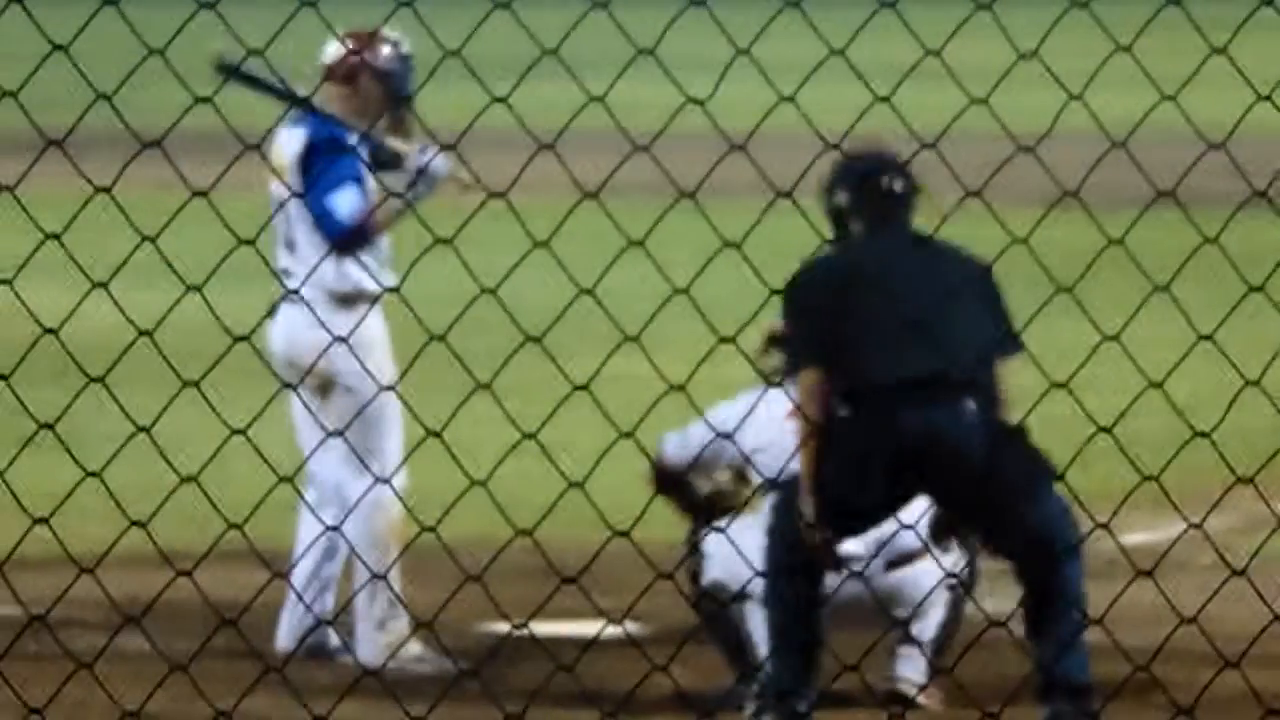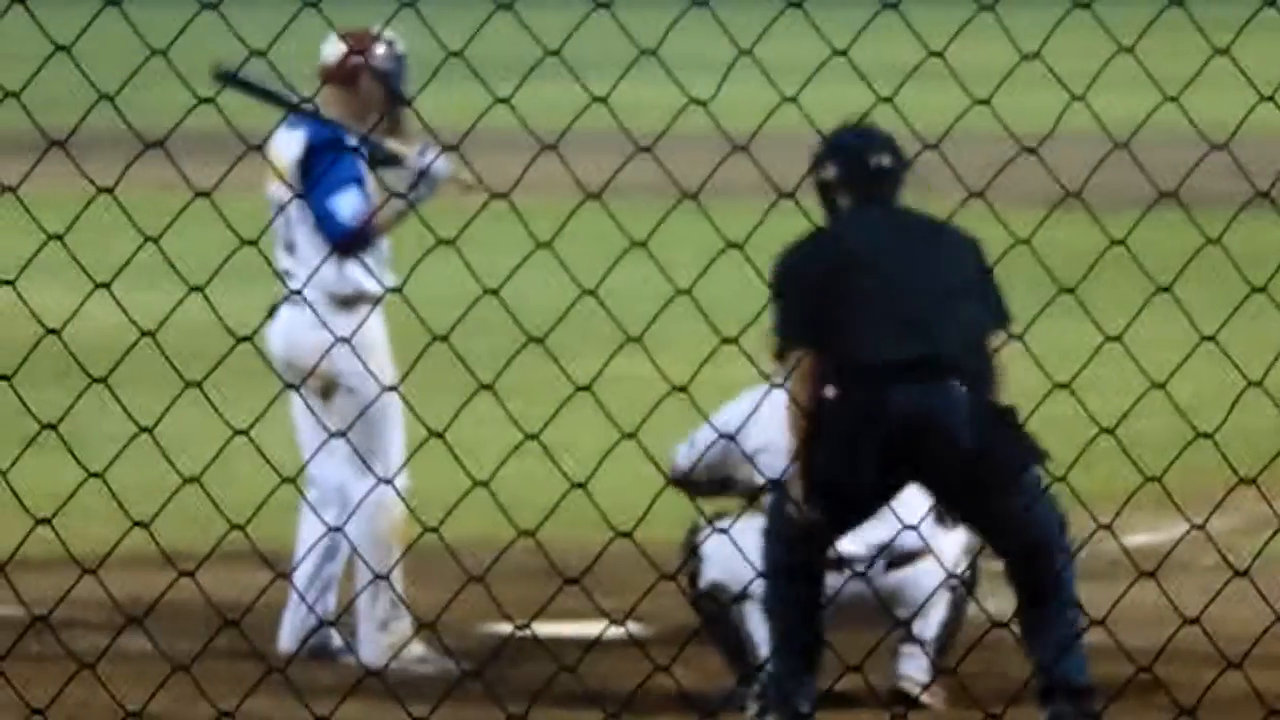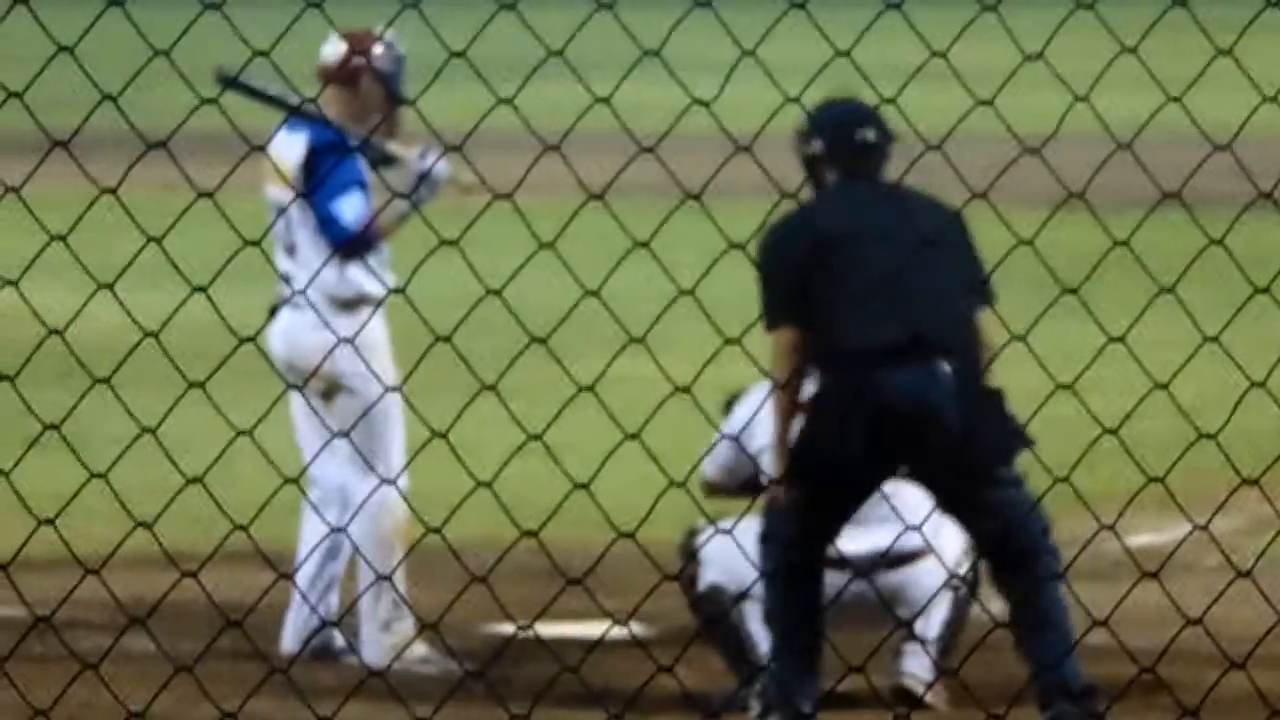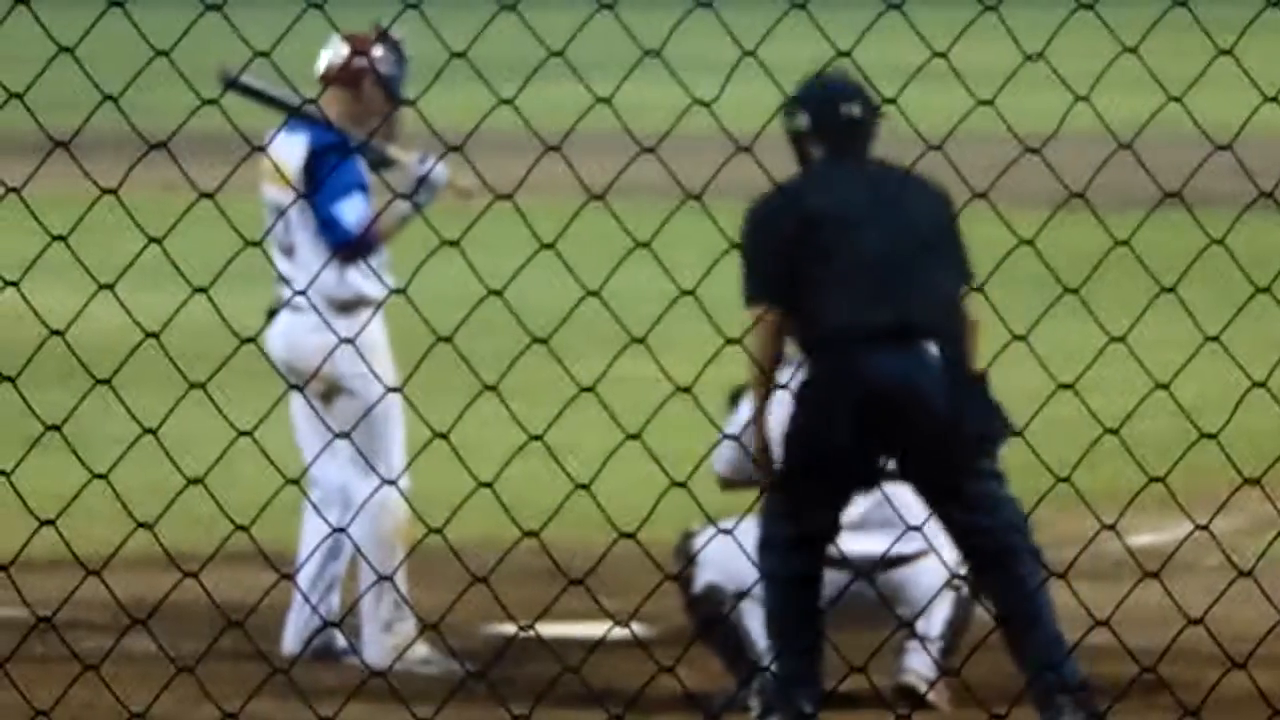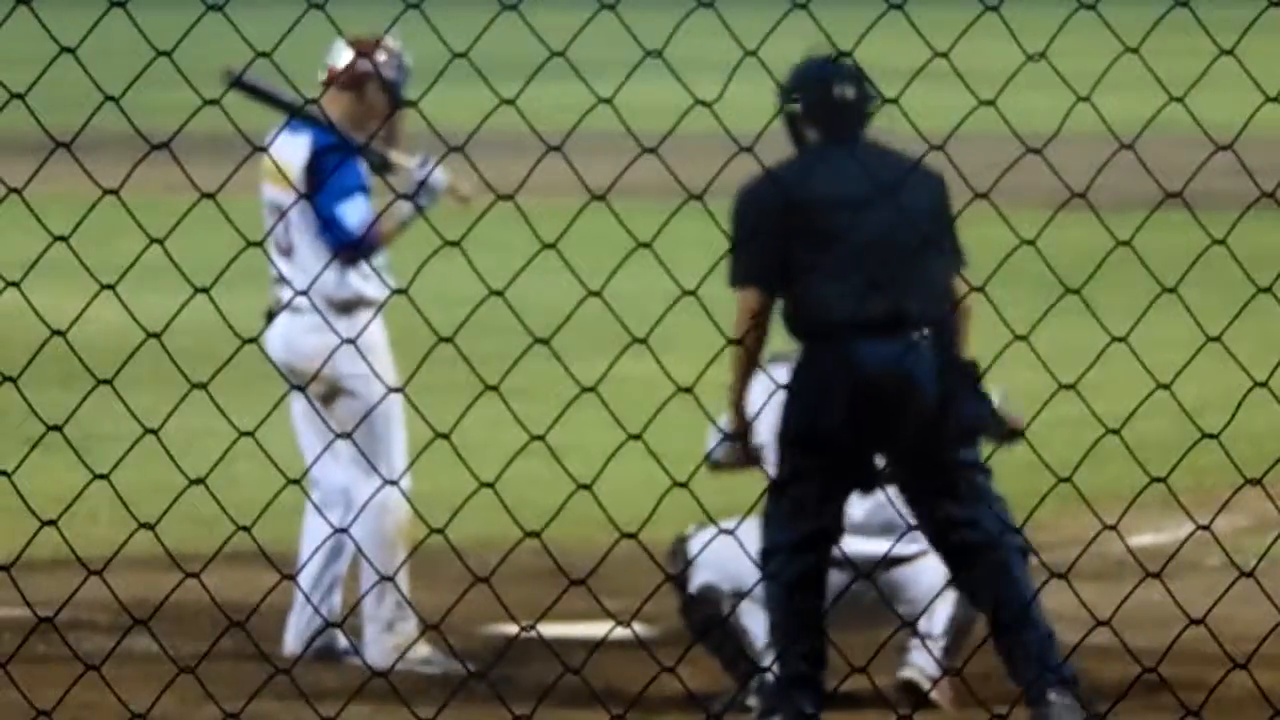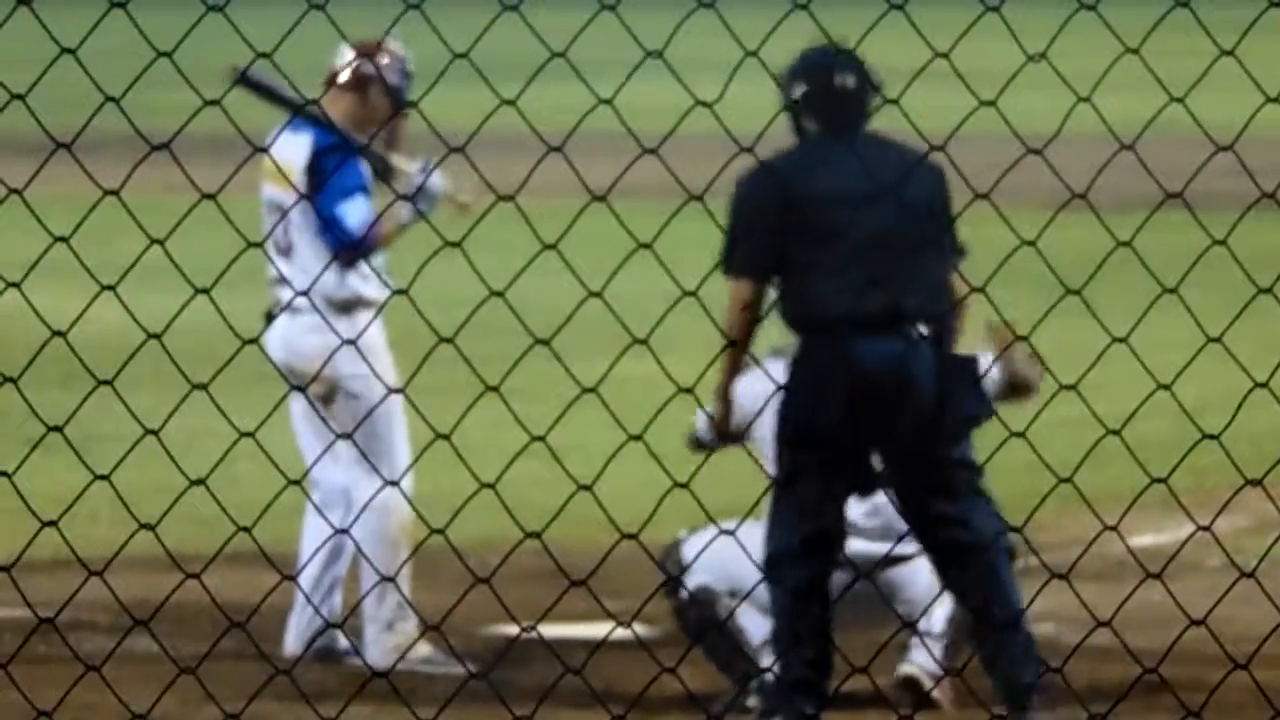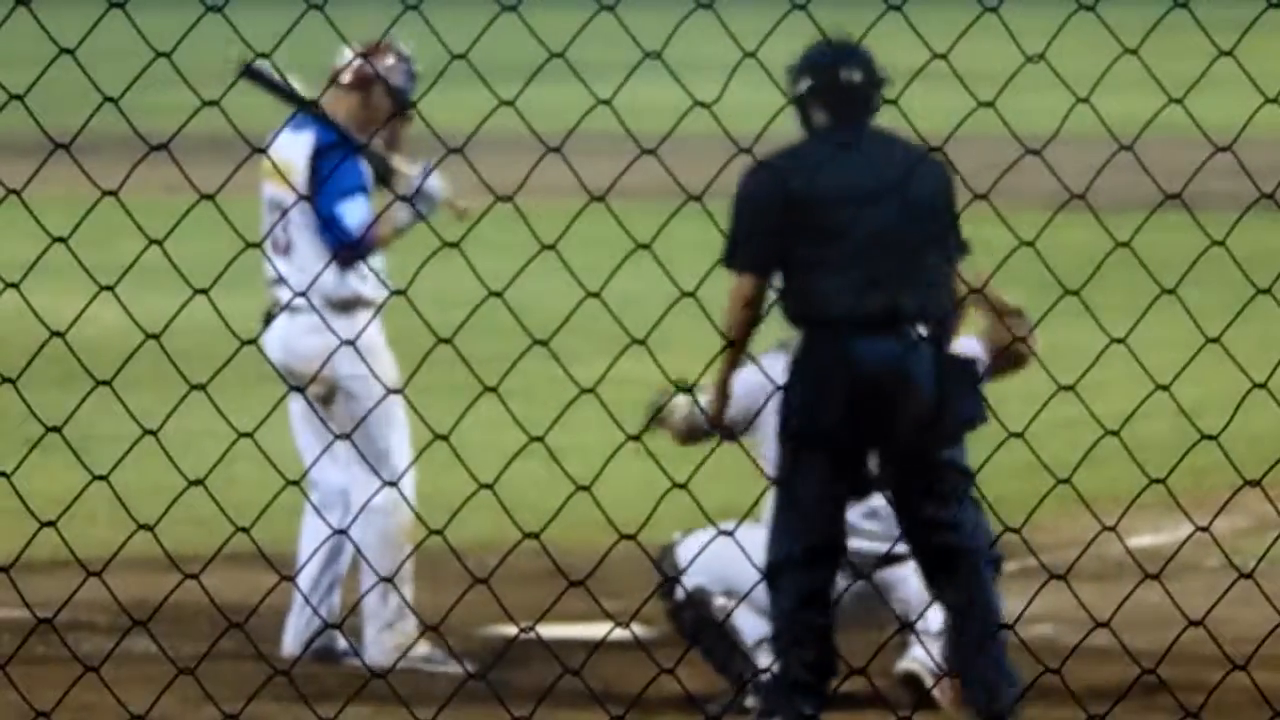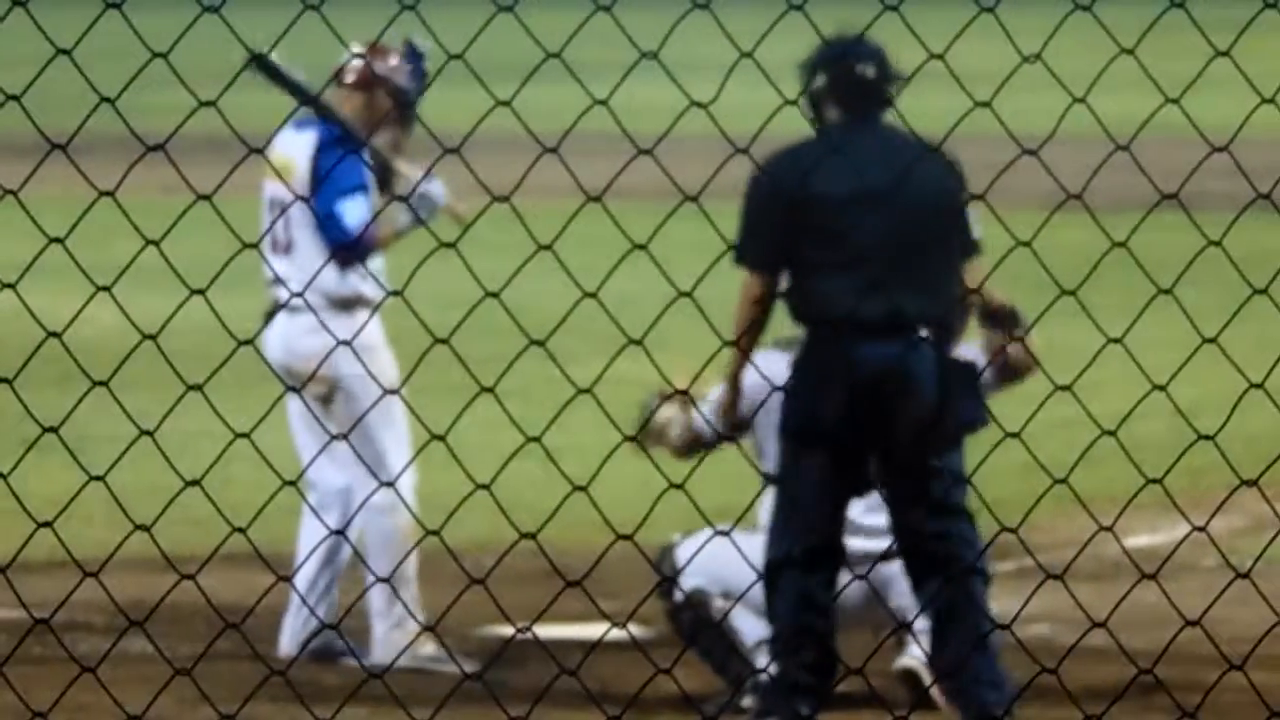
dt=0.1s
person 1, frame 1
left shoulder: (821, 278)
right shoulder: (965, 268)
left elbow: (814, 389)
left wrist: (811, 496)
right wrist: (986, 508)
left hip: (878, 431)
right hip: (967, 426)
left knee: (793, 535)
right knee: (1050, 542)
person 1, frame 2
left shoulder: (809, 257)
right shoulder: (954, 242)
left elbow: (805, 370)
right elbow: (988, 351)
left wrist: (801, 474)
right wrist: (982, 440)
left hip: (870, 412)
right hip: (960, 407)
left knee: (793, 532)
right knee: (1039, 545)
person 1, frame 3
left shoulder: (794, 233)
right shoulder: (940, 217)
left elbow: (788, 349)
right elbow: (975, 327)
left wrist: (781, 455)
right wrist: (974, 421)
left hip: (856, 395)
right hip: (946, 390)
left knee: (790, 533)
right knee: (1019, 542)
person 1, frame 4
left shoulder: (780, 208)
right shoulder: (926, 194)
left elbow: (769, 326)
right elbow: (962, 305)
left wrist: (760, 430)
right wrist: (963, 393)
left hip: (844, 380)
right hip: (934, 373)
left knee: (792, 537)
right knee: (994, 536)
person 1, frame 5
left shoulder: (771, 192)
right shoulder: (922, 180)
left elbow: (752, 309)
right elbow: (953, 293)
left wrist: (738, 412)
right wrist: (954, 383)
left hip: (836, 370)
right hip: (926, 363)
left knee: (795, 539)
right knee: (977, 530)
person 1, frame 6
left shoulder: (773, 182)
right shoulder: (922, 171)
left elbow: (746, 298)
right elbow: (949, 284)
left wrist: (723, 393)
right wrist: (941, 368)
left hip: (833, 365)
right hip: (920, 358)
left knee: (803, 539)
right knee: (965, 530)
person 1, frame 7
left shoulder: (776, 177)
right shoulder: (927, 168)
left elbow: (747, 293)
right elbow: (952, 284)
left wrist: (721, 387)
left hip: (833, 365)
right hip: (918, 360)
left knee: (804, 543)
right knee: (953, 533)
person 1, frame 8
left shoulder: (787, 172)
right shoulder: (937, 168)
left elbow: (758, 290)
right elbow: (963, 283)
left wrist: (731, 379)
left hip: (833, 367)
right hip: (921, 363)
left knee: (803, 541)
right knee: (944, 540)
person 2, frame 1
left shoulder: (301, 131)
right shoulder: (328, 141)
left elbow: (387, 153)
right elbow: (350, 230)
right wrist: (415, 188)
left hip: (303, 324)
right hip: (338, 326)
left knee: (330, 484)
right knee: (375, 482)
left ankle: (304, 626)
right ankle: (383, 637)
person 2, frame 2
left shoulder: (295, 133)
right shoulder: (327, 145)
left elbow: (383, 139)
right elbow: (353, 233)
right wrist: (415, 189)
left hip: (302, 324)
right hip: (340, 326)
left knee: (331, 484)
right knee: (377, 483)
left ankle: (306, 626)
right ankle: (385, 638)
person 2, frame 3
left shoulder: (295, 135)
right shoulder: (328, 147)
left elbow: (380, 138)
right elbow: (355, 236)
right wrist: (416, 192)
left hip: (301, 325)
right hip: (341, 329)
left knee: (332, 484)
right knee: (378, 485)
left ankle: (310, 628)
right ankle: (388, 638)
person 2, frame 4
left shoulder: (288, 138)
right shoulder: (329, 151)
left elbow: (375, 141)
right elbow: (356, 241)
left wrist: (387, 64)
right wrist: (415, 196)
left hip: (298, 328)
right hip: (341, 331)
left knee: (333, 485)
right knee: (379, 484)
left ankle: (311, 628)
right ankle: (389, 638)
person 2, frame 5
left shoulder: (289, 138)
right shoulder: (331, 152)
left elbow: (376, 147)
right elbow: (357, 243)
right wrist: (416, 199)
left hip: (297, 329)
right hip: (341, 332)
left knee: (334, 486)
right knee: (380, 484)
left ankle: (312, 628)
right ankle: (390, 638)
person 2, frame 6
left shoulder: (290, 137)
right shoulder: (332, 150)
left elbow: (380, 148)
right elbow: (355, 241)
right wrist: (416, 204)
left hip: (295, 329)
right hip: (340, 332)
left knee: (335, 484)
right knee: (385, 481)
left ankle: (313, 628)
right ankle: (392, 637)
person 2, frame 7
left shoulder: (291, 137)
right shoulder: (333, 149)
left elbow: (380, 151)
right elbow: (354, 241)
left wrist: (392, 123)
right wrist: (414, 206)
left hip: (294, 329)
right hip: (339, 332)
left knee: (333, 485)
right knee: (385, 481)
left ankle: (311, 629)
right ankle: (392, 636)
person 2, frame 8
left shoulder: (293, 136)
right shoulder: (336, 147)
left elbow: (362, 181)
right elbow: (355, 241)
left wrist: (393, 125)
right wrist: (416, 210)
left hip: (292, 329)
right hip: (340, 331)
left knee: (331, 485)
right knee: (387, 481)
left ankle: (307, 629)
right ankle: (401, 636)
person 3, frame 1
left shoulder: (754, 405)
left elbow: (666, 469)
left wrist: (708, 502)
right hip: (896, 575)
left knee: (713, 545)
right knee: (951, 546)
right ankle: (913, 673)
person 3, frame 2
left shoulder: (762, 399)
left elbow: (684, 474)
left wrist: (750, 484)
right hip: (907, 581)
left knee: (709, 546)
right knee: (955, 537)
right ankle: (917, 674)
person 3, frame 3
left shoulder: (767, 396)
left elbow: (716, 482)
right hip: (905, 579)
left knee: (707, 548)
right knee: (956, 537)
right ankle: (920, 672)
person 3, frame 4
left shoulder: (775, 384)
left elbow: (730, 473)
right hip: (904, 581)
left knee: (700, 552)
right knee: (958, 545)
right ankle: (924, 668)
person 3, frame 5
left shoulder: (770, 380)
left elbow: (720, 456)
right hip: (907, 579)
left knee: (693, 553)
left ankle: (768, 677)
right ankle: (926, 665)
person 3, frame 6
left shoulder: (770, 376)
left elbow: (703, 436)
right elbow: (1023, 375)
right hip: (905, 576)
left knee: (688, 558)
left ankle: (766, 677)
right ankle: (928, 663)
person 3, frame 7
left shoulder: (768, 369)
left elbow: (685, 424)
right elbow: (1016, 347)
left wrist: (667, 404)
right wrist: (984, 295)
right hip: (899, 577)
left knee: (683, 558)
left ankle: (765, 674)
right ankle: (925, 658)
person 3, frame 8
left shoulder: (767, 369)
left elbow: (683, 438)
right elbow: (1016, 359)
right hip: (899, 582)
left knee: (681, 563)
left ankle: (765, 675)
right ankle: (921, 654)
